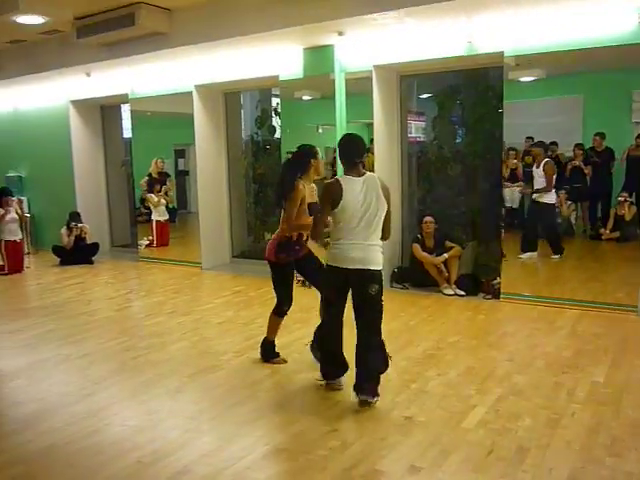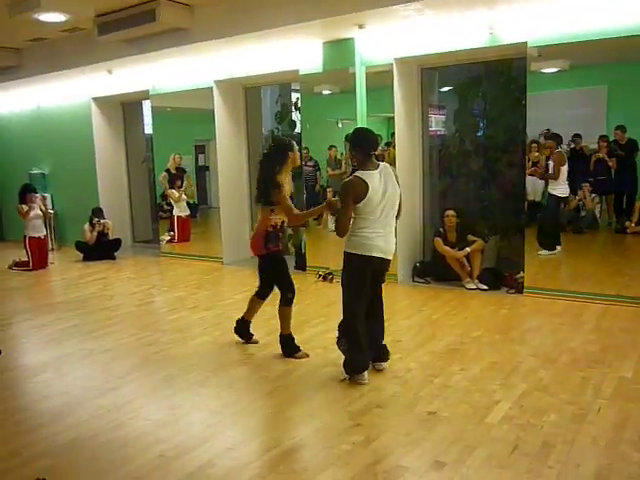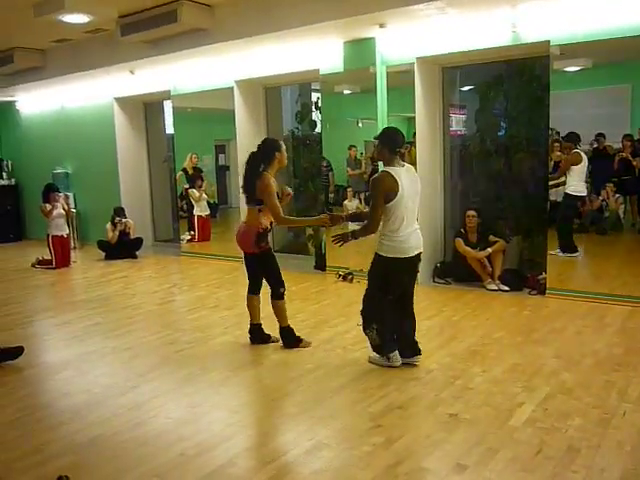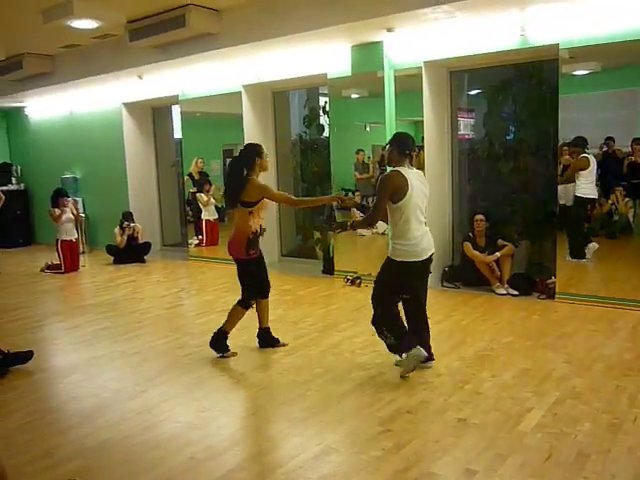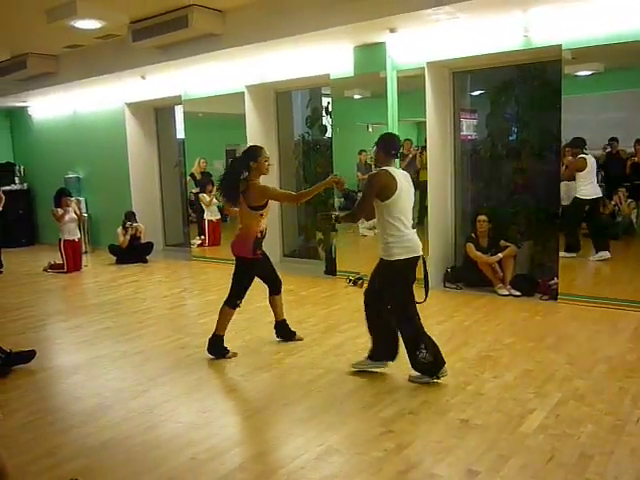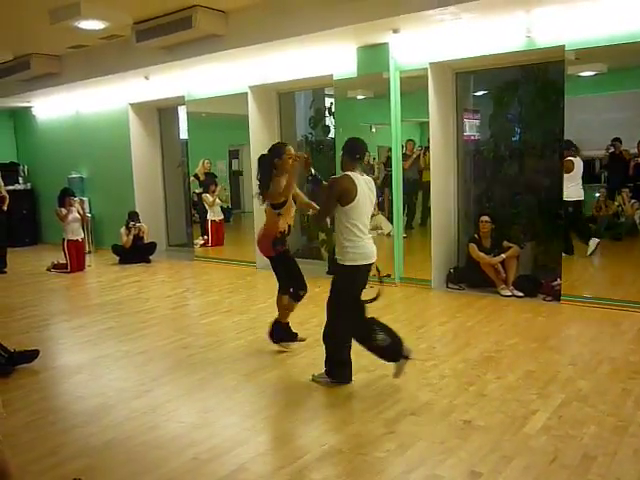
dt=0.3s
person 1, frame 1
left shoulder: (333, 188)
right shoulder: (382, 187)
left elbow: (317, 231)
right elbow: (386, 234)
left wrist: (325, 239)
left hip: (338, 262)
right hip: (370, 263)
left knee: (331, 320)
right knee: (369, 326)
left ankle: (333, 374)
right ankle: (367, 387)
person 1, frame 2
left shoulder: (353, 184)
right shoulder: (390, 172)
left elbow: (342, 230)
left wrist: (337, 216)
left hip: (360, 251)
right hip: (385, 249)
left knee: (354, 309)
right knee: (374, 303)
left ankle: (358, 367)
right ankle: (379, 356)
person 1, frame 3
left shoulder: (381, 180)
right shoulder: (411, 172)
left elbow: (372, 225)
left wrist: (351, 235)
right wrist: (350, 216)
left hip: (392, 251)
right hip: (414, 247)
left knee: (375, 300)
right knee: (403, 301)
left ankle: (388, 351)
right ankle: (408, 351)
person 1, frame 4
left shoulder: (390, 178)
right shoulder: (420, 176)
left elbow: (373, 219)
left wrist: (351, 225)
left hip: (405, 254)
right hip: (425, 249)
left knee: (383, 301)
right knee: (415, 304)
left ankle: (409, 348)
right ankle: (422, 352)
person 1, frame 5
left shoulder: (378, 177)
right shoulder: (404, 176)
left elbow: (358, 214)
left wrist: (338, 218)
left hip: (397, 252)
right hip: (407, 248)
left knee: (403, 311)
right knee: (374, 298)
left ankle: (432, 367)
right ankle: (379, 355)
person 1, frame 6
left shoulder: (339, 183)
right shoulder: (369, 182)
left elbow: (322, 216)
left wrist: (313, 216)
left hip: (351, 259)
right hip: (366, 255)
left knee: (348, 316)
right knee: (341, 313)
left ankle: (394, 349)
right ankle: (336, 372)
person 2, frame 1
left shoulder: (311, 187)
right shoulder: (297, 189)
right elbow: (288, 226)
left hip: (300, 248)
right hip: (282, 250)
right knee: (284, 302)
right ankle: (268, 349)
person 2, frame 2
left shoulder: (285, 178)
right shoulder: (279, 183)
right elbow: (293, 217)
right wrist: (322, 208)
left hip: (271, 238)
right hip: (267, 241)
left knee: (266, 287)
right knee: (287, 291)
left ankle: (243, 327)
right ankle: (288, 344)
person 2, frame 3
left shoulder: (259, 177)
right shoulder: (267, 182)
right elbow: (279, 219)
left wrist: (284, 197)
right wrist: (315, 221)
left hip: (248, 234)
right hip: (256, 238)
left knee: (255, 284)
right knee: (277, 286)
left ankle: (256, 332)
right ankle: (288, 336)
person 2, frame 4
left shoulder: (240, 183)
right shoulder: (257, 187)
left elbow: (231, 210)
right elbow: (295, 202)
right wrist: (329, 199)
left hip: (247, 243)
right hip: (245, 246)
left knee: (262, 288)
right knee: (248, 297)
left ankle: (265, 335)
right ankle: (219, 339)
person 2, frame 5
left shoulder: (242, 185)
right shoulder: (260, 189)
left elbow: (228, 205)
right elbow: (296, 199)
right wrist: (325, 184)
left hip: (250, 244)
right hip: (249, 246)
left knee: (274, 283)
right knee: (236, 296)
left ankle: (283, 329)
right ankle: (216, 344)
person 2, frame 6
left shoulder: (290, 182)
right shoulder: (276, 184)
left elbow: (302, 202)
right elbow: (284, 194)
left wrist: (319, 210)
right wrist: (295, 172)
left hip: (278, 239)
right hip: (273, 241)
left knee: (287, 285)
right knee: (300, 286)
left ankle: (284, 330)
right ankle: (277, 327)
